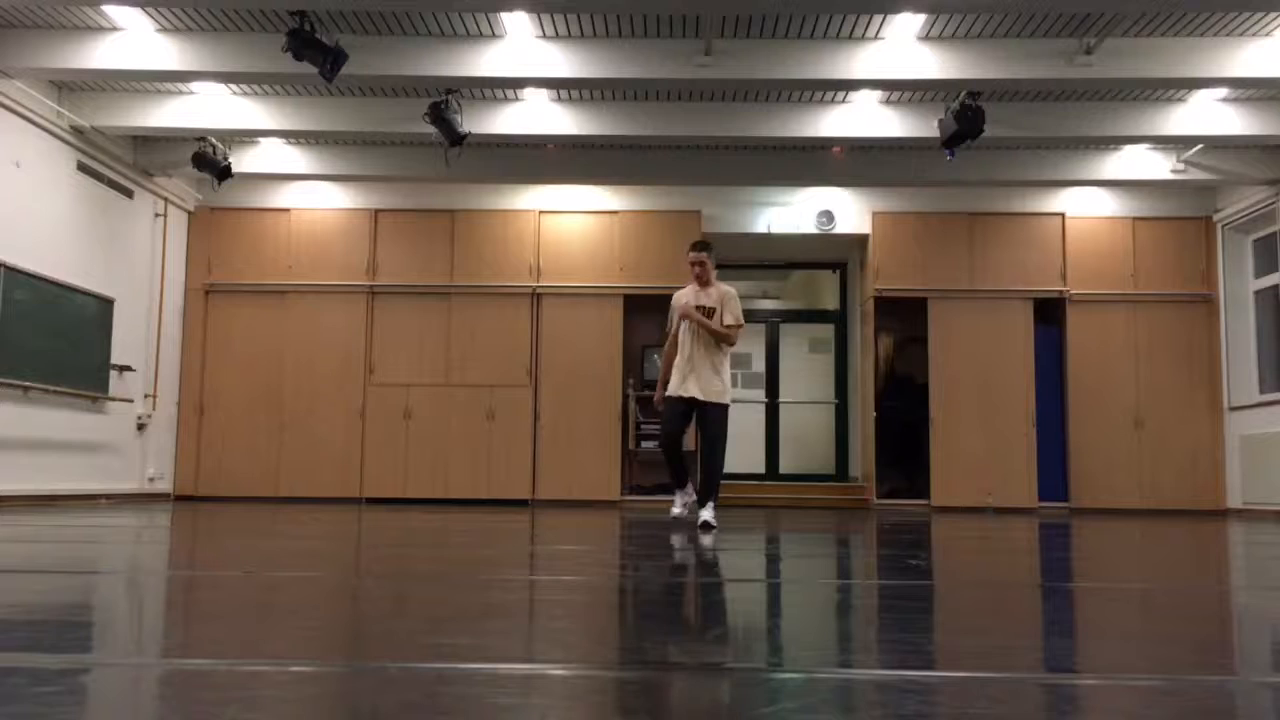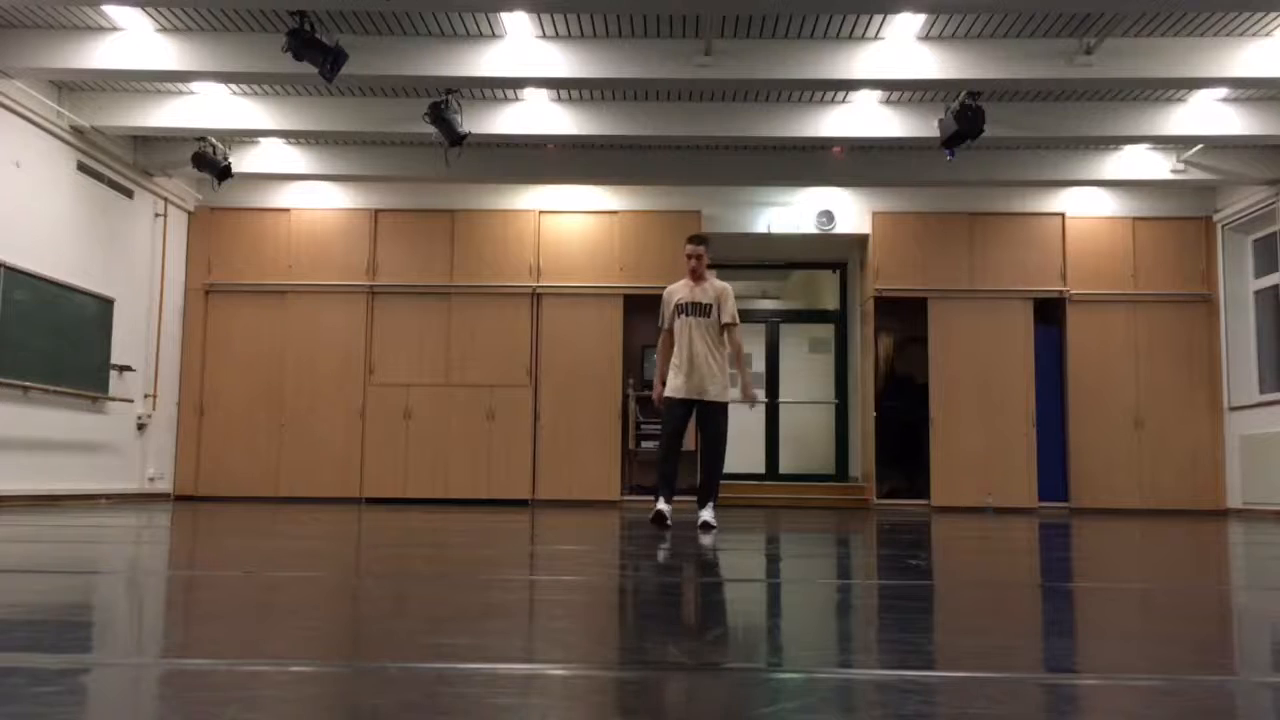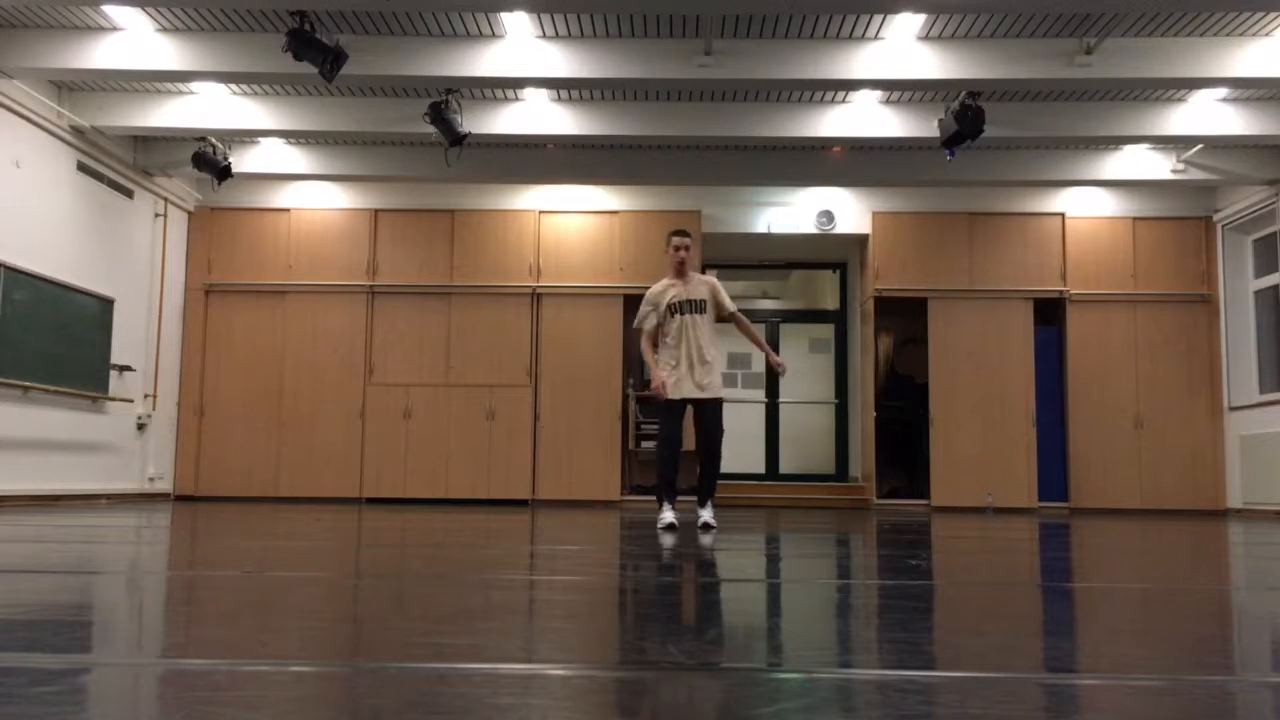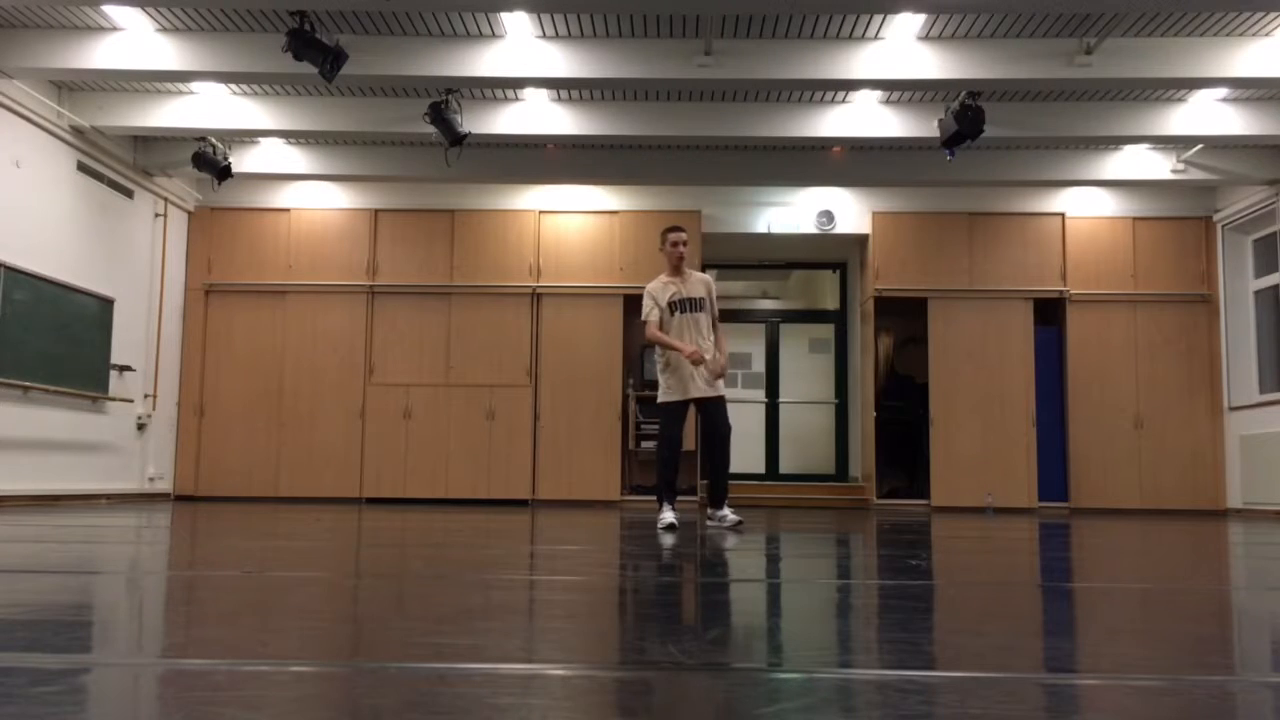
dt=0.3s
person 1, frame 1
left shoulder: (726, 294)
right shoulder: (679, 297)
left elbow: (731, 337)
right elbow: (671, 343)
left wrist: (697, 318)
right wrist: (661, 386)
left hip: (714, 387)
right hip: (680, 385)
left knee: (712, 445)
right knee: (669, 439)
left ankle: (707, 505)
right ankle: (684, 490)
person 1, frame 2
left shoulder: (721, 291)
right shoulder: (672, 292)
left elbow: (732, 337)
right elbow: (666, 340)
left wrist: (745, 379)
right wrist: (659, 381)
left hip: (713, 384)
right hip: (678, 384)
left knee: (713, 446)
right knee: (670, 440)
left ankle: (706, 506)
right ankle: (663, 502)
person 1, frame 3
left shoulder: (709, 285)
right shoulder: (656, 293)
left elbow: (738, 320)
right elbow: (647, 339)
left wrist: (769, 352)
right wrist: (655, 372)
left hip: (707, 380)
right hip: (672, 382)
left knee: (710, 443)
right knee: (669, 442)
left ankle: (705, 505)
right ankle: (666, 506)
person 1, frame 4
left shoulder: (705, 283)
right shoulder: (655, 289)
right elbow: (651, 333)
left wrist: (722, 355)
right wrist: (683, 348)
left hip: (708, 378)
right hip: (673, 380)
left knee: (719, 438)
right knee: (669, 443)
left ankle: (718, 507)
right ankle: (666, 507)
